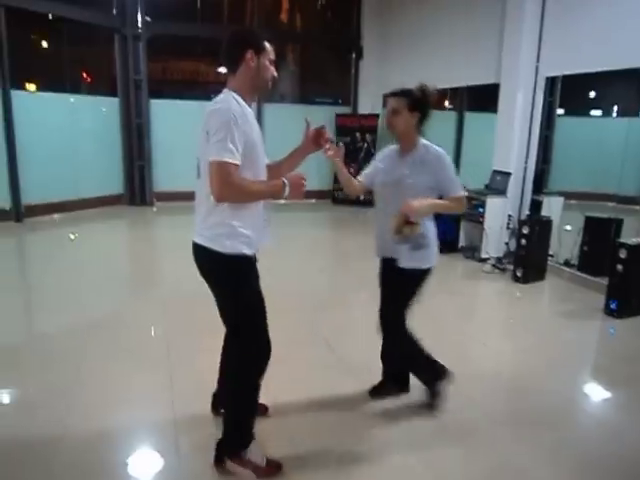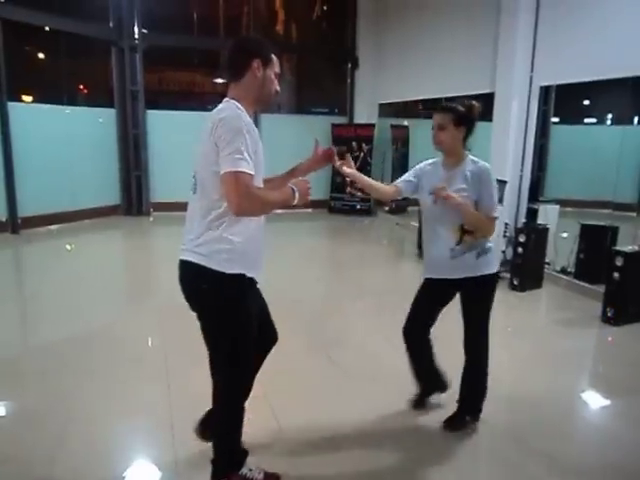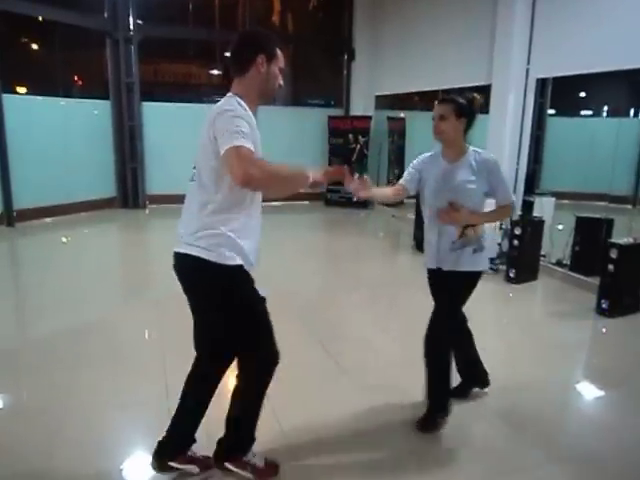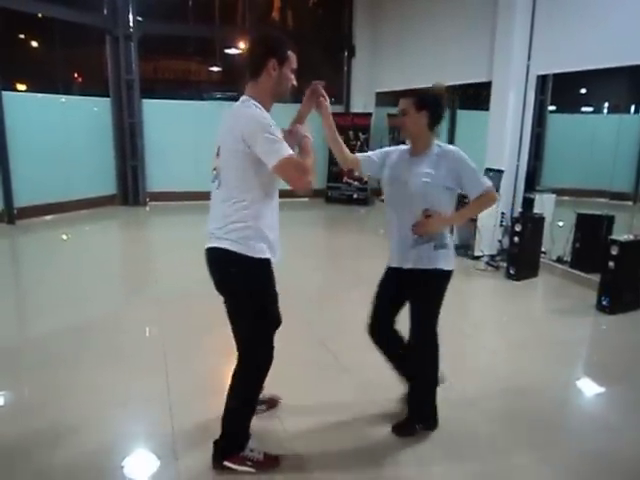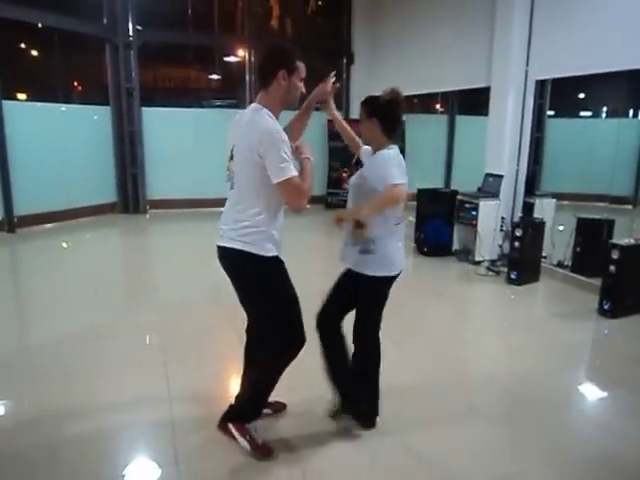
dt=0.4s
person 1, frame 1
left shoulder: (242, 112)
right shoulder: (227, 110)
left elbow: (261, 175)
right elbow: (225, 188)
left wrist: (304, 150)
right wrist: (285, 188)
left hip: (231, 248)
right hip: (224, 250)
left knee: (241, 333)
right knee: (255, 345)
left ankle: (228, 400)
person 1, frame 2
left shoulder: (232, 120)
right shoulder: (234, 120)
left elbow: (257, 187)
right elbow: (243, 200)
left wrist: (306, 167)
right wrist: (294, 194)
left hip: (225, 268)
right hip: (217, 271)
left knee: (262, 340)
right knee: (234, 368)
left ankle: (215, 423)
person 1, frame 3
left shoulder: (236, 115)
right shoulder: (231, 113)
left elbow: (262, 187)
right elbow: (248, 174)
left wrist: (309, 178)
right wrist: (305, 175)
left hip: (208, 259)
right hip: (214, 262)
left knee: (216, 357)
right knee: (261, 356)
person 1, frame 4
left shoulder: (243, 114)
right shoulder: (254, 119)
left elbow: (273, 150)
right elbow: (303, 179)
left wrist: (303, 114)
right wrist: (305, 139)
left hip: (231, 248)
right hip: (242, 254)
left knee: (263, 331)
right knee: (257, 348)
left ankle: (245, 397)
right ankle: (231, 447)
person 1, frame 5
left shoulder: (247, 120)
right shoulder: (266, 130)
left elbow: (286, 138)
right elbow: (297, 199)
left wrist: (314, 103)
right wrist: (308, 162)
left hip: (235, 246)
right hip: (254, 252)
left knee: (263, 326)
right knee: (289, 335)
left ankle: (251, 399)
right ankle: (241, 415)
person 2, frame 1
left shoulder: (433, 157)
right shoulder: (385, 156)
left elbow: (461, 202)
right elbow: (355, 189)
left wrist: (428, 204)
right wrist: (339, 164)
left hip: (416, 257)
right hip: (390, 253)
left knee: (392, 322)
right knee: (389, 317)
left ankle: (433, 373)
right ankle: (395, 379)
person 2, frame 2
left shoulder: (480, 172)
right shoulder: (426, 170)
left elbow: (488, 227)
right elbow: (390, 193)
left wrist: (458, 201)
right wrist: (355, 176)
left hip: (479, 271)
right hip: (439, 270)
left knee: (475, 339)
right knee: (413, 331)
left ankle: (470, 407)
right ankle: (431, 383)
person 2, frame 3
left shoulder: (484, 163)
right shoulder: (424, 163)
left elbow: (508, 208)
right elbow: (398, 192)
left wrist: (470, 217)
right wrist: (369, 192)
left hip: (466, 262)
right hip: (436, 261)
left knee: (438, 331)
right knee: (453, 323)
left ankle: (437, 406)
right ankle: (474, 376)
person 2, frame 4
left shoulder: (449, 157)
right shoulder: (391, 157)
left elbow: (489, 196)
right elbow: (347, 161)
left wrist: (447, 220)
right wrist: (326, 119)
left hip: (432, 263)
right hip: (400, 261)
left knee: (421, 335)
right knee: (379, 327)
left ankle: (423, 415)
right ankle: (424, 378)
person 2, frame 5
left shoulder: (383, 161)
right shoulder: (386, 153)
left elbow: (399, 195)
right elbow: (358, 145)
left wrist: (353, 212)
right wrist: (332, 113)
left hip: (369, 264)
right hip: (388, 262)
left knee: (327, 321)
right knee: (367, 330)
left ankle: (354, 397)
right ankle: (365, 406)
